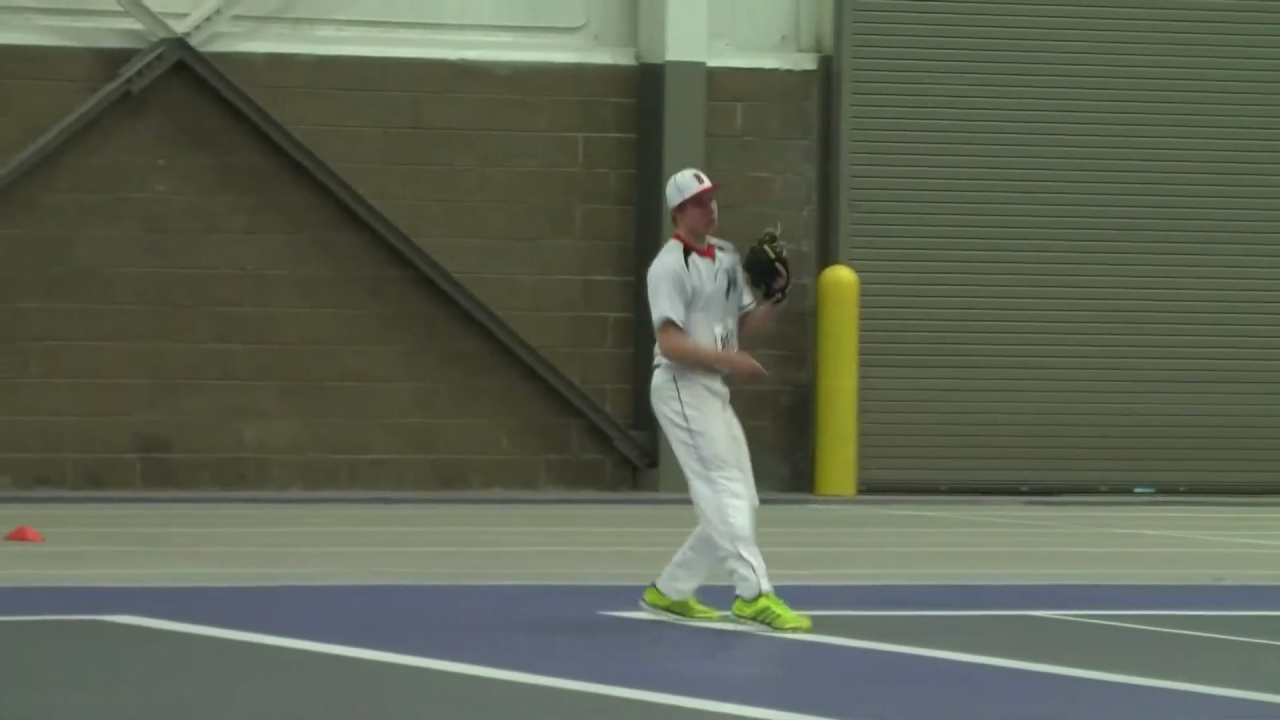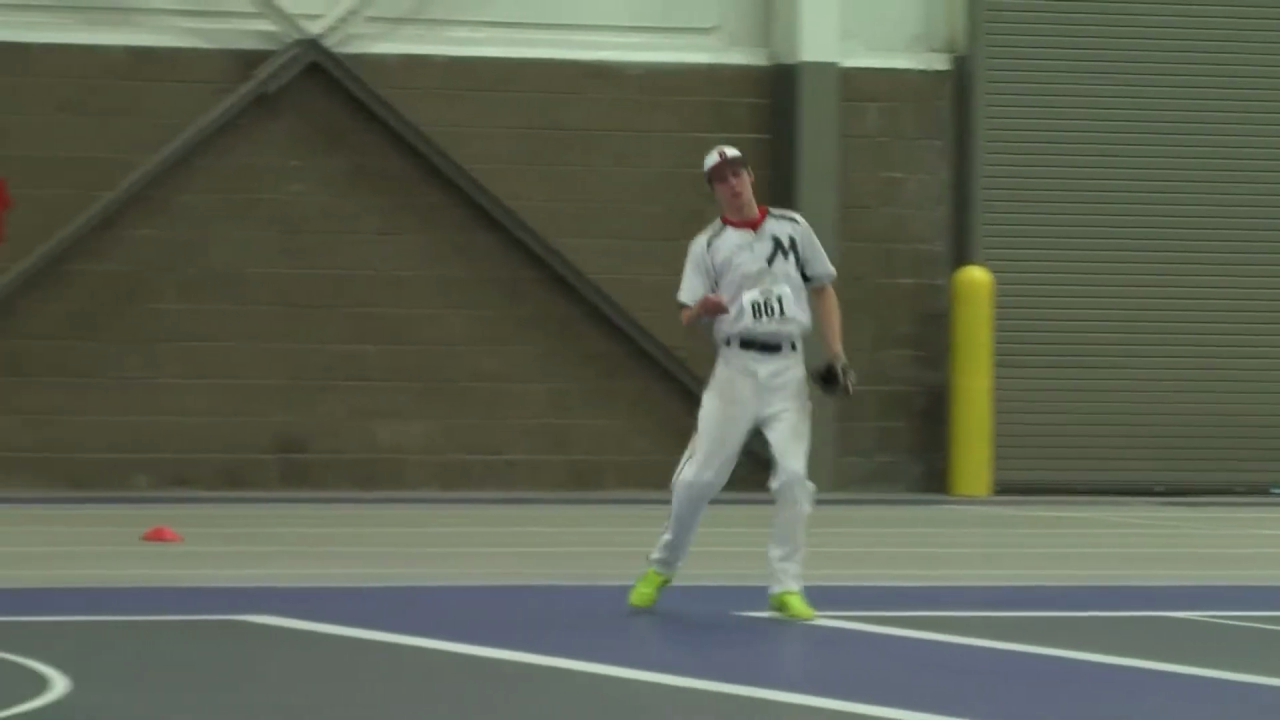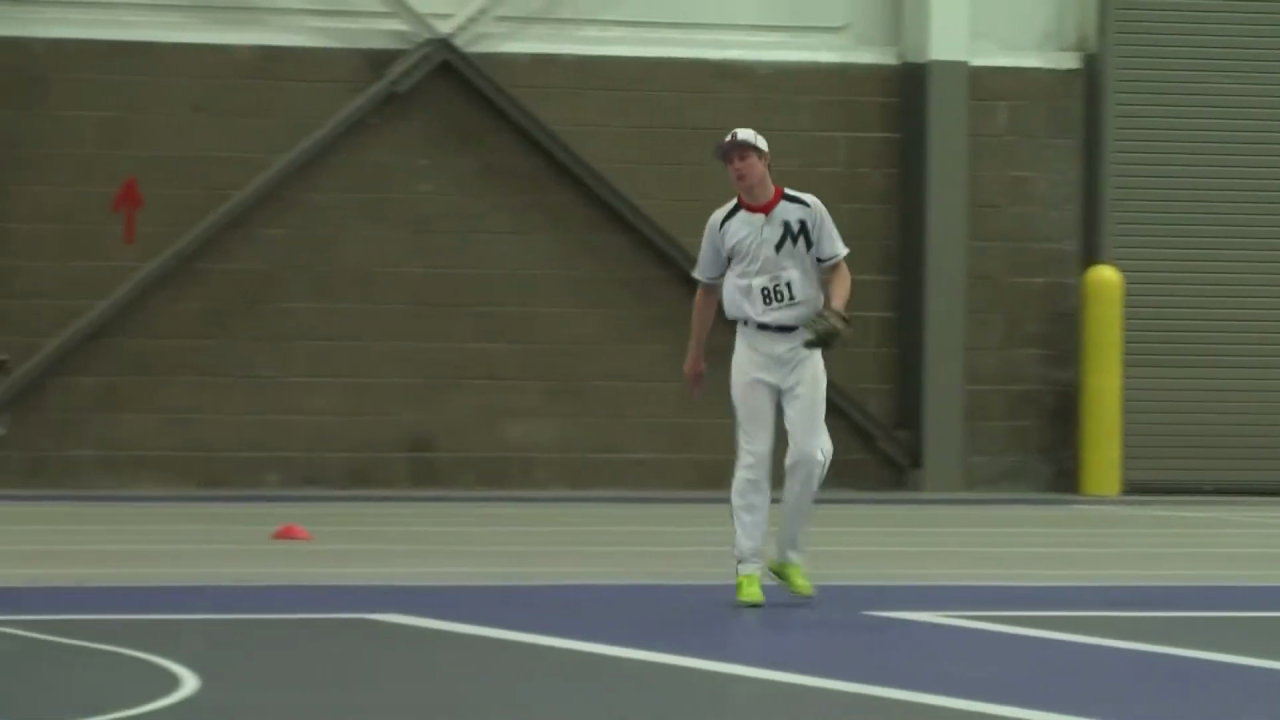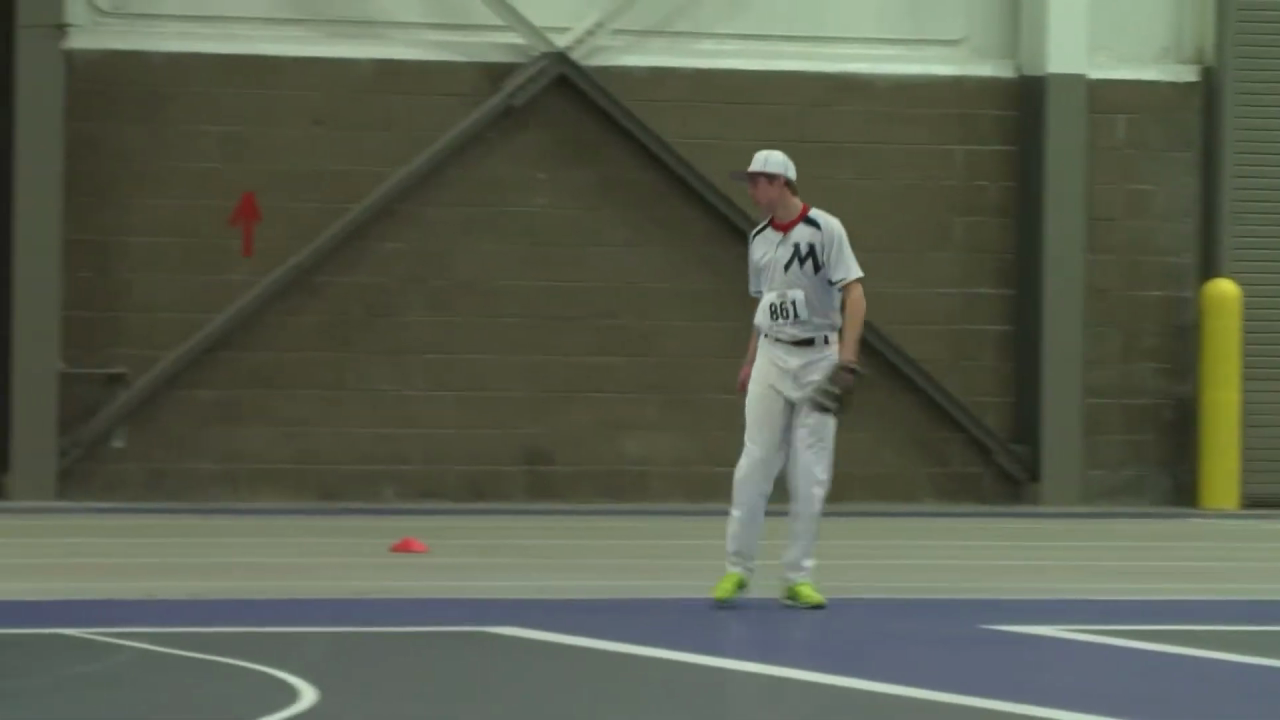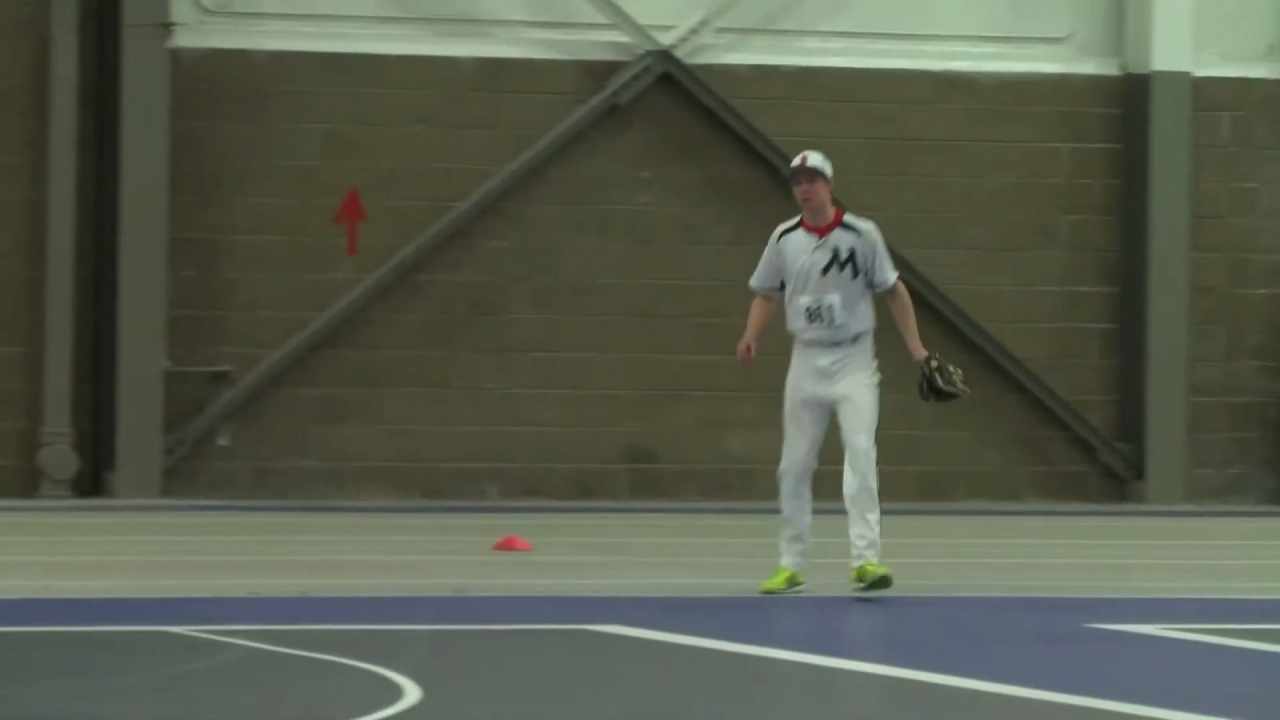
dt=0.4s
person 1, frame 1
left shoulder: (726, 256)
right shoulder: (669, 267)
left elbow: (748, 319)
right elbow: (670, 345)
left wrist: (771, 297)
right wrist: (727, 359)
left hip: (715, 391)
right hip: (683, 390)
left knee: (736, 498)
right knee: (729, 489)
left ankle: (669, 589)
person 1, frame 2
left shoulder: (793, 226)
right shoulder: (706, 244)
left elbow: (822, 290)
right elbow: (689, 317)
left wrist: (836, 352)
right wrist: (702, 309)
left hip: (788, 366)
right hip: (735, 367)
left knee: (792, 477)
right knee: (701, 474)
left ankle: (786, 587)
right ankle: (660, 568)
person 1, frame 3
left shoulder: (807, 208)
right shoulder: (722, 222)
left elbow: (839, 268)
right elbow: (708, 288)
left wrist: (836, 308)
right wrist: (693, 353)
left hip: (805, 345)
right hip: (753, 346)
left knee: (813, 453)
right knee: (755, 460)
left ankle: (788, 556)
right ankle: (749, 569)
person 1, frame 4
left shoulder: (824, 228)
right shoulder: (758, 238)
left elbow: (854, 294)
left wrist: (847, 352)
right wrist: (749, 358)
left hip: (820, 359)
right hip: (773, 358)
left knee: (811, 471)
right knee: (756, 462)
left ankle: (799, 577)
right ankle: (737, 568)
person 1, frame 5
left shoulder: (862, 233)
right shoulder: (784, 237)
left elbow: (894, 290)
right elbow: (766, 295)
left wrist: (917, 347)
right wrist: (749, 338)
left hip: (855, 359)
right hip: (807, 359)
left knee: (860, 455)
right knee: (796, 461)
left ankle: (866, 559)
right ankle: (791, 564)
